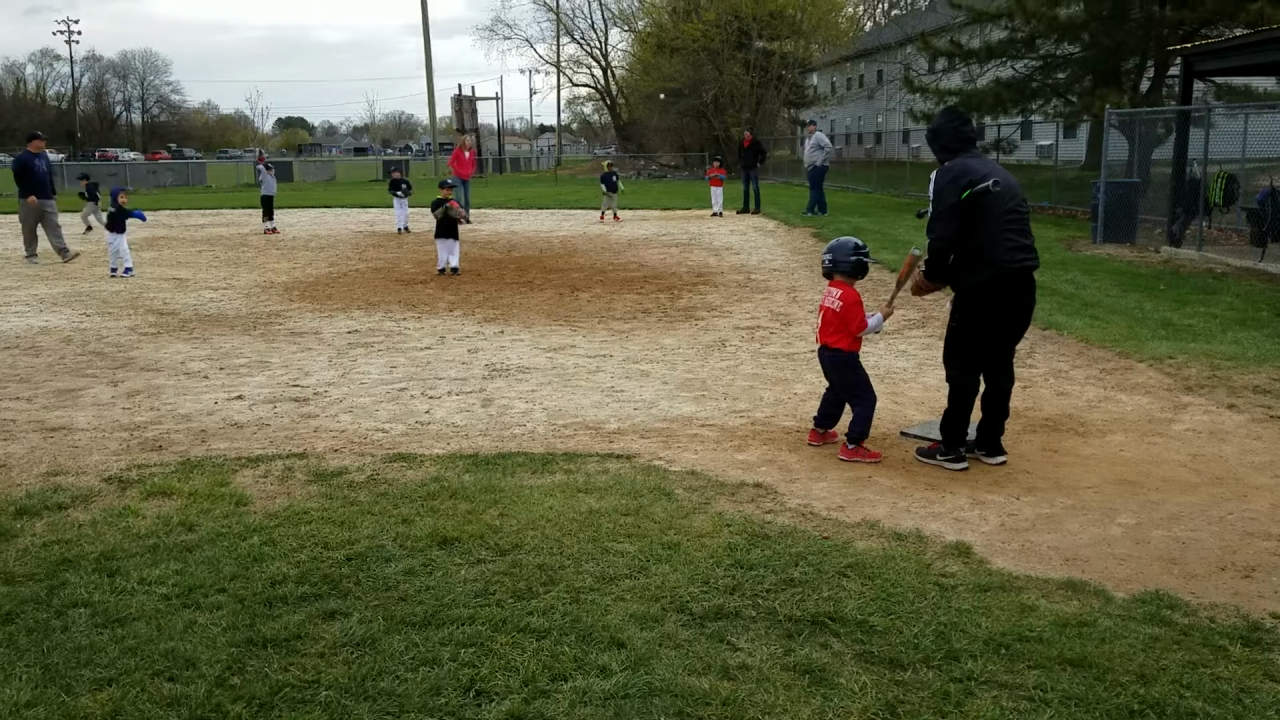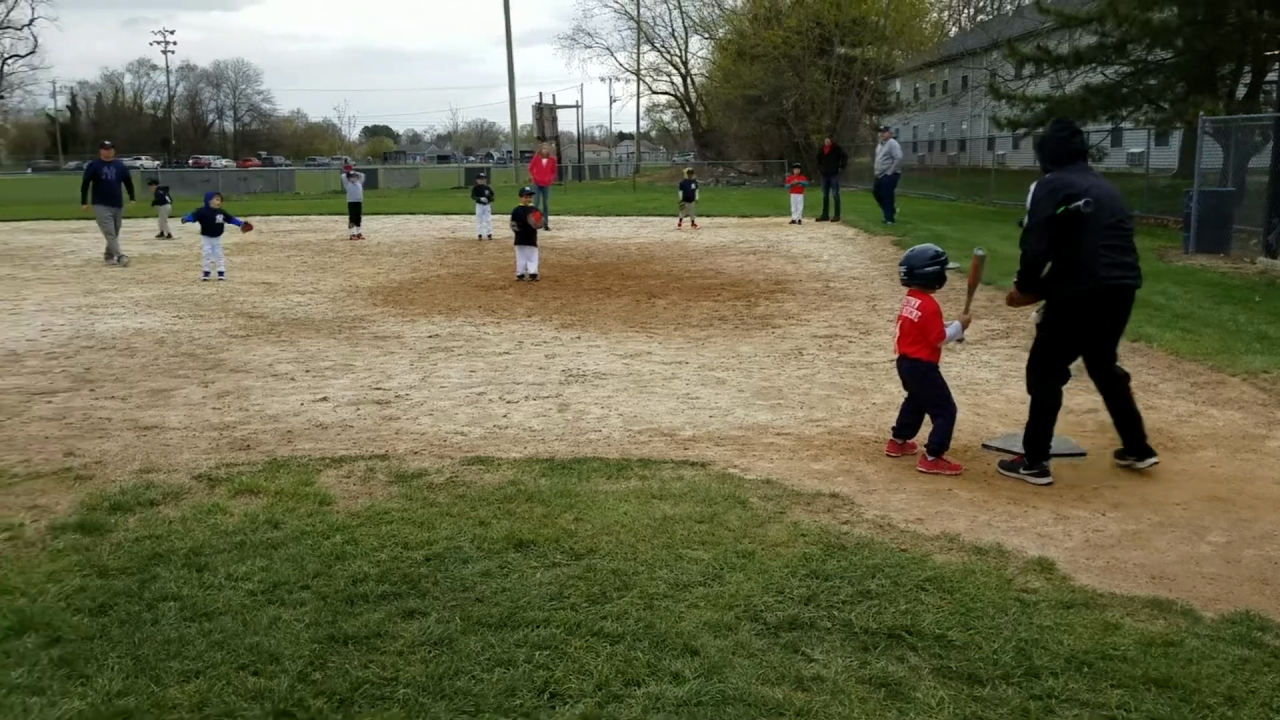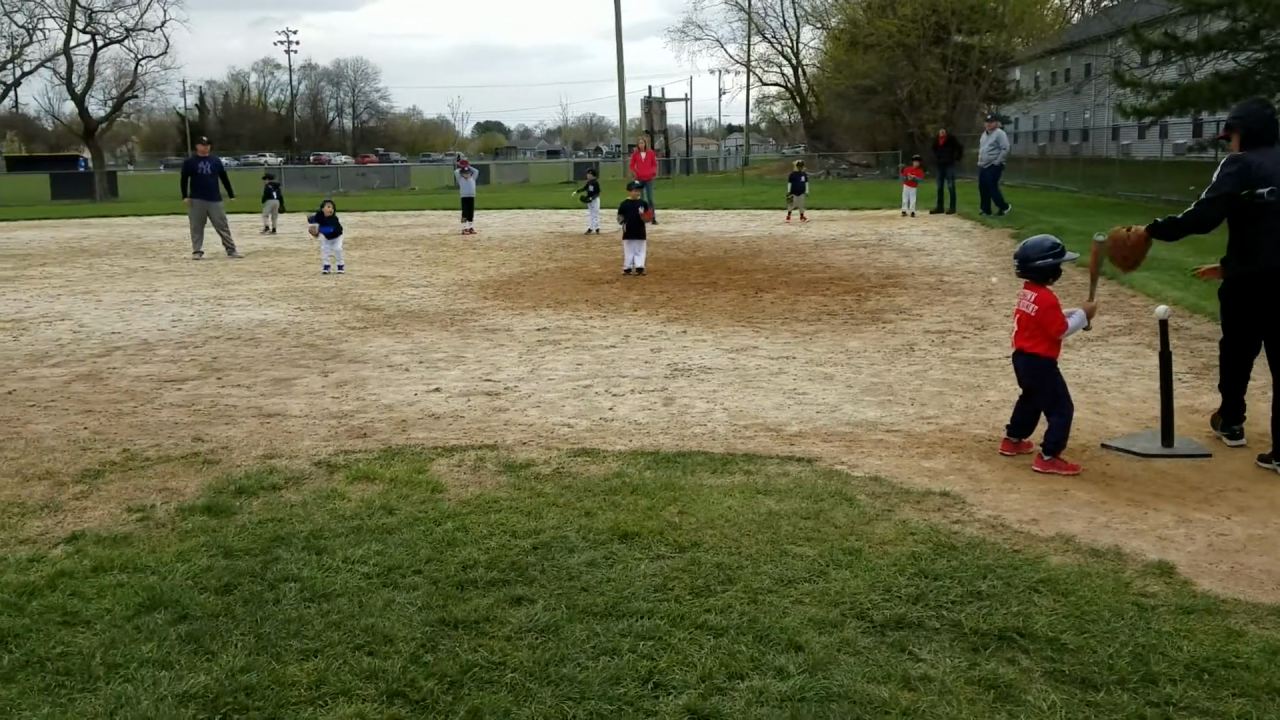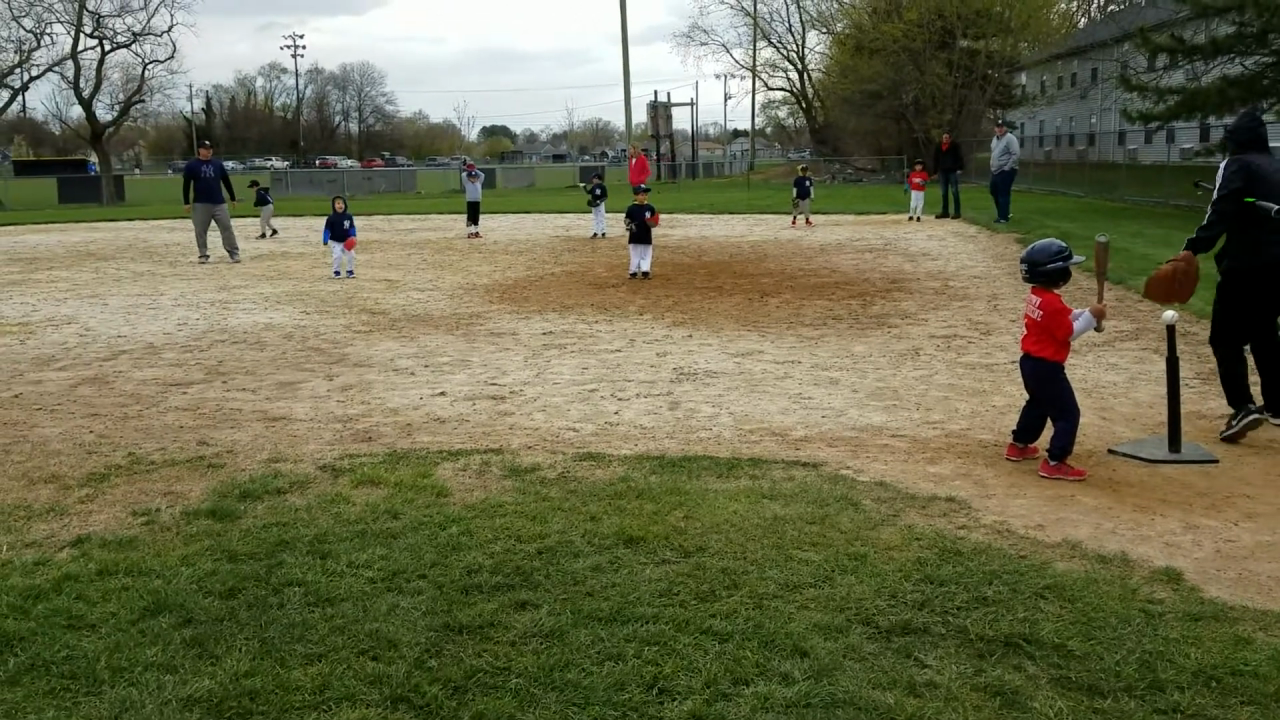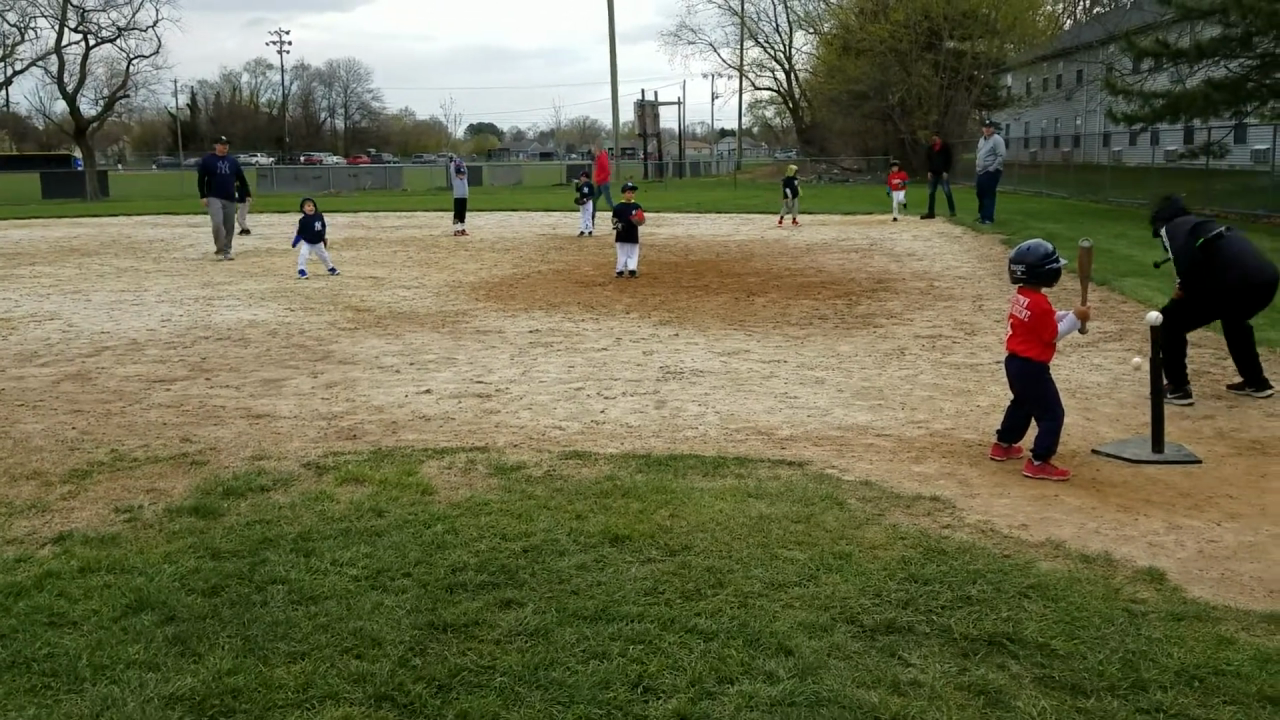
dt=0.7s
person 1, frame 1
left shoulder: (950, 174)
right shoulder: (997, 172)
left elbow: (943, 236)
left wrist: (932, 275)
right wrist: (943, 275)
left hip: (985, 285)
right hip: (1021, 281)
left knee: (963, 364)
right knee: (999, 364)
left ankle: (952, 449)
right ankle: (990, 444)
person 1, frame 2
left shoulder: (1050, 187)
right shoulder: (1106, 188)
left elbow: (1035, 247)
left wrist: (1025, 287)
right wrist: (1042, 289)
left hip: (1080, 295)
right hip: (1120, 291)
left knee: (1045, 372)
right knee: (1105, 367)
left ankle: (1035, 462)
right ankle: (1137, 448)
person 1, frame 3
left shoulder: (1240, 165)
left elbow: (1205, 215)
left wrist: (1154, 229)
right wrist: (1230, 265)
left knee: (1238, 349)
left ankle: (1232, 422)
person 1, frame 4
left shoulder: (1236, 165)
left elbow: (1221, 212)
left wrist: (1194, 247)
left hip: (1246, 266)
left knee: (1226, 339)
left ankle: (1243, 408)
person 1, frame 5
left shoulder: (1170, 228)
right shoulder: (1201, 225)
left elbow: (1188, 265)
left wrist: (1181, 288)
left hip: (1234, 283)
right hip: (1267, 280)
left knee: (1170, 320)
right knee: (1234, 319)
left ankle: (1177, 387)
right ankle: (1256, 381)
person 2, frame 1
left shoulder: (830, 290)
right shoulder: (850, 295)
right elbow: (860, 329)
left wrist: (871, 317)
right wrist: (880, 317)
left hip: (826, 351)
right hip: (843, 356)
left knee: (837, 391)
right knee: (865, 399)
left ankle: (819, 430)
right ankle: (852, 446)
person 2, frame 2
left shoulder: (909, 299)
right shoulder: (929, 306)
right elbow: (939, 339)
left wrist: (951, 326)
right wrist: (959, 326)
left hip: (905, 362)
right hip: (922, 366)
left knee: (916, 401)
right knee: (945, 410)
left ankle: (898, 441)
right ankle: (932, 458)
person 2, frame 3
left shoulder: (1027, 291)
right shoulder: (1046, 298)
right elbow: (1061, 330)
left wrist: (1076, 312)
right wrist: (1083, 315)
left hip: (1022, 357)
right hip: (1039, 362)
left knee: (1030, 398)
right knee: (1061, 408)
left ankle: (1013, 439)
right ankle: (1048, 457)
person 2, frame 4
left shoulder: (1036, 295)
right shoulder: (1051, 302)
left elbow: (1065, 317)
right elbow: (1069, 333)
left wrist: (1088, 313)
right wrist: (1091, 316)
left hip: (1030, 361)
right hip: (1047, 367)
left knee: (1038, 404)
right knee: (1067, 413)
left ankle: (1019, 445)
right ankle: (1054, 463)
person 2, frame 5
left shoulder: (1020, 296)
right shoulder: (1039, 303)
right elbow: (1053, 334)
left wrist: (1070, 314)
right wrist: (1075, 318)
left hip: (1015, 361)
right hip: (1032, 367)
left knee: (1022, 404)
right knee: (1052, 413)
left ankle: (1003, 444)
right ankle: (1038, 462)
